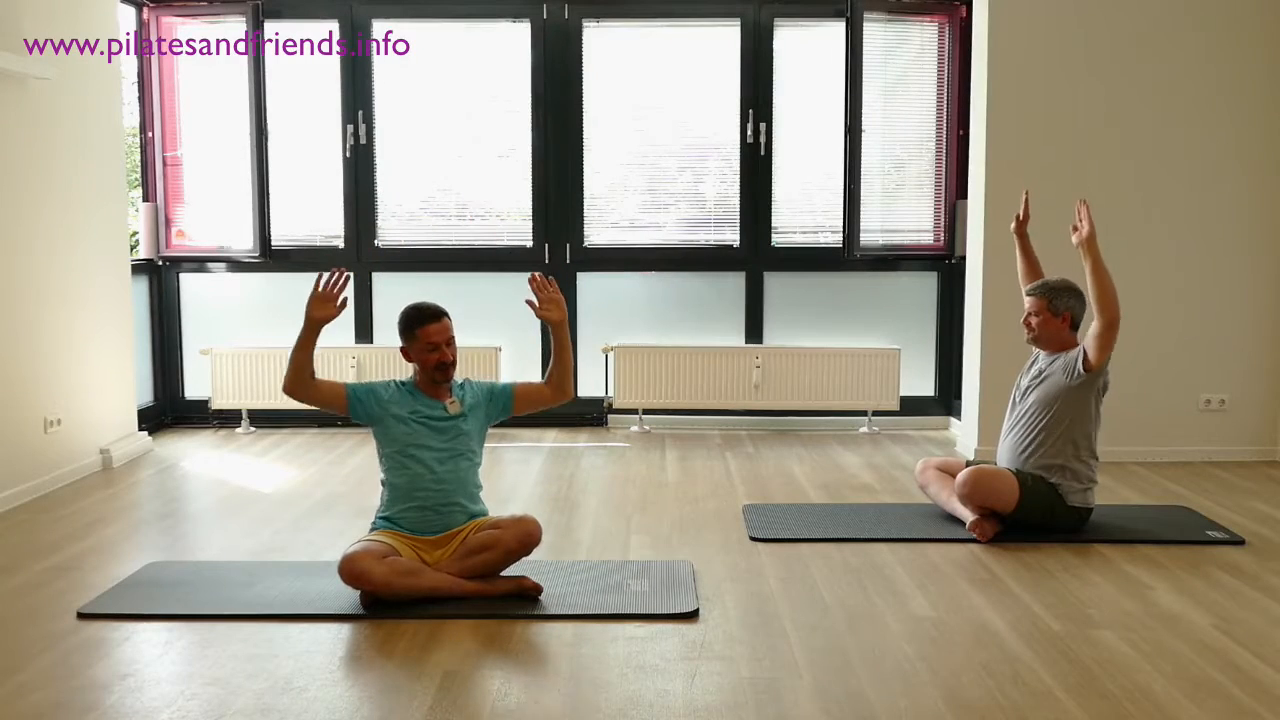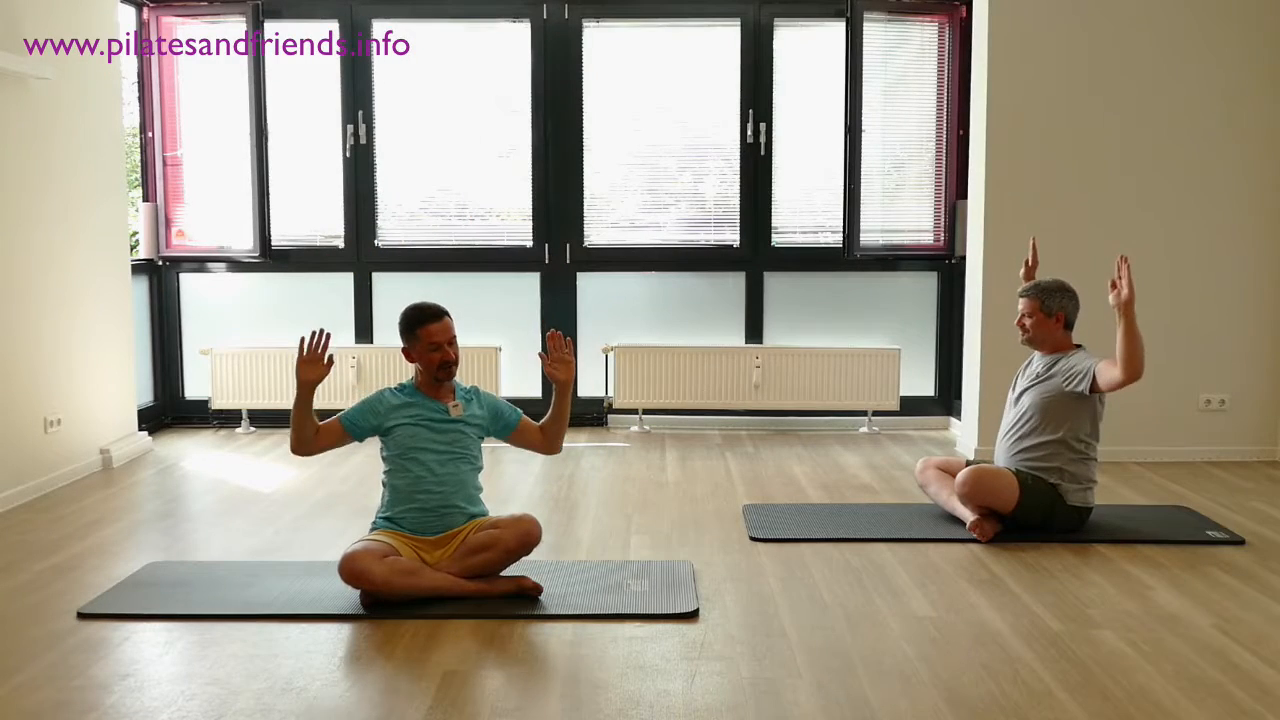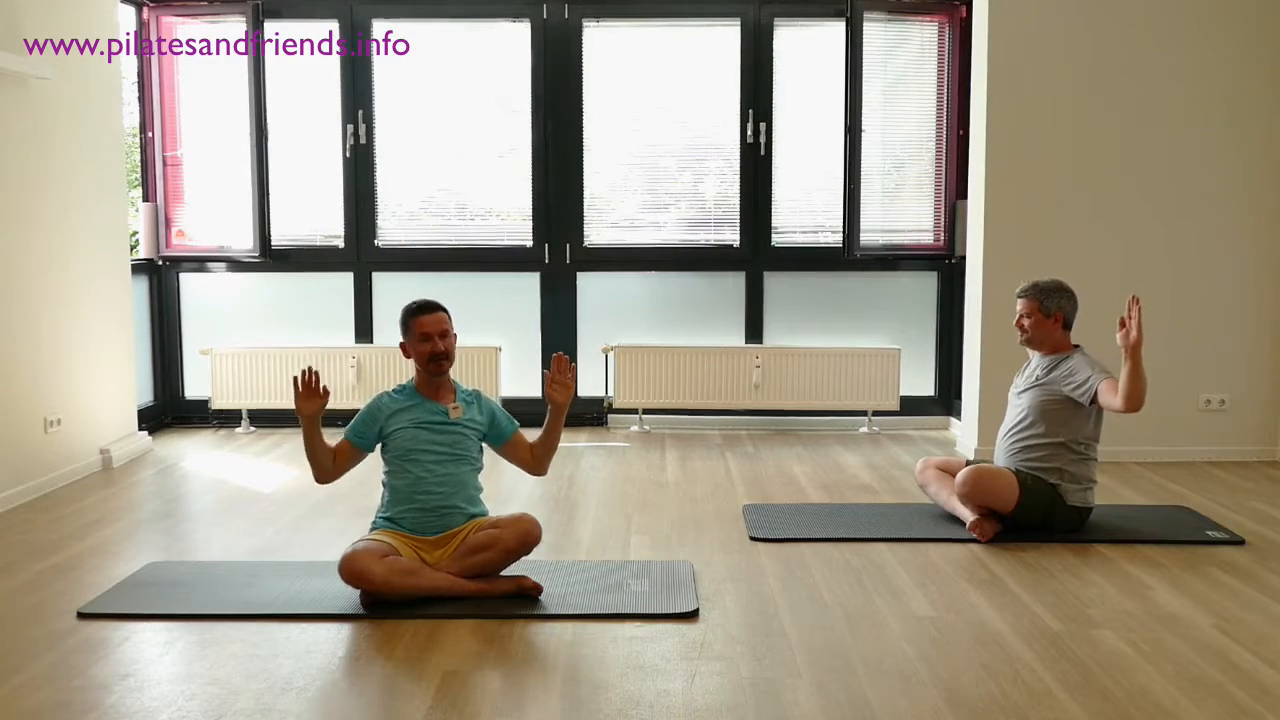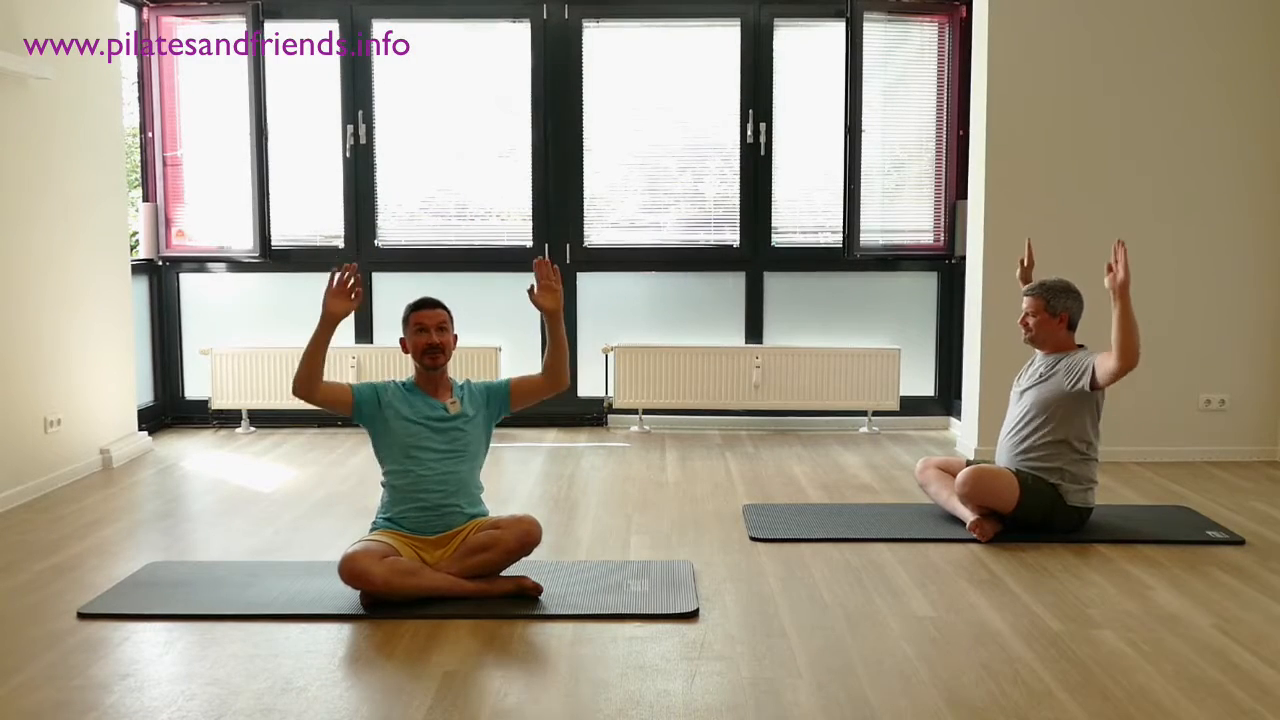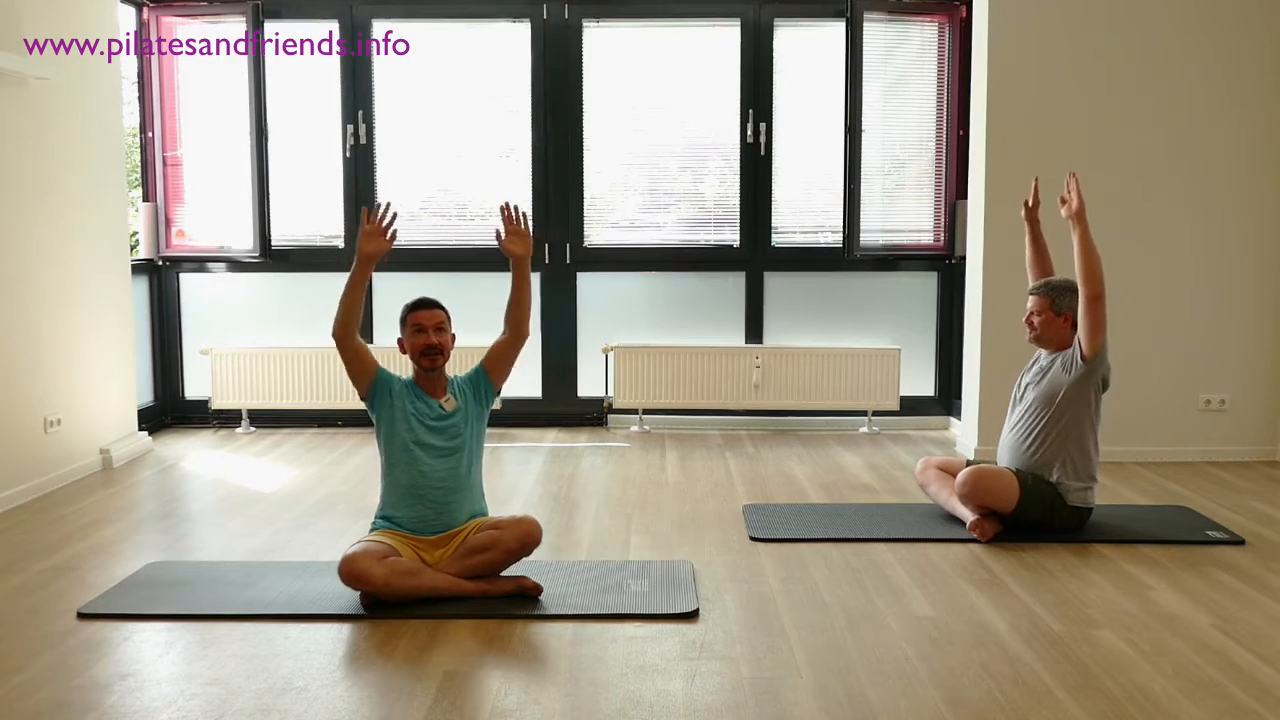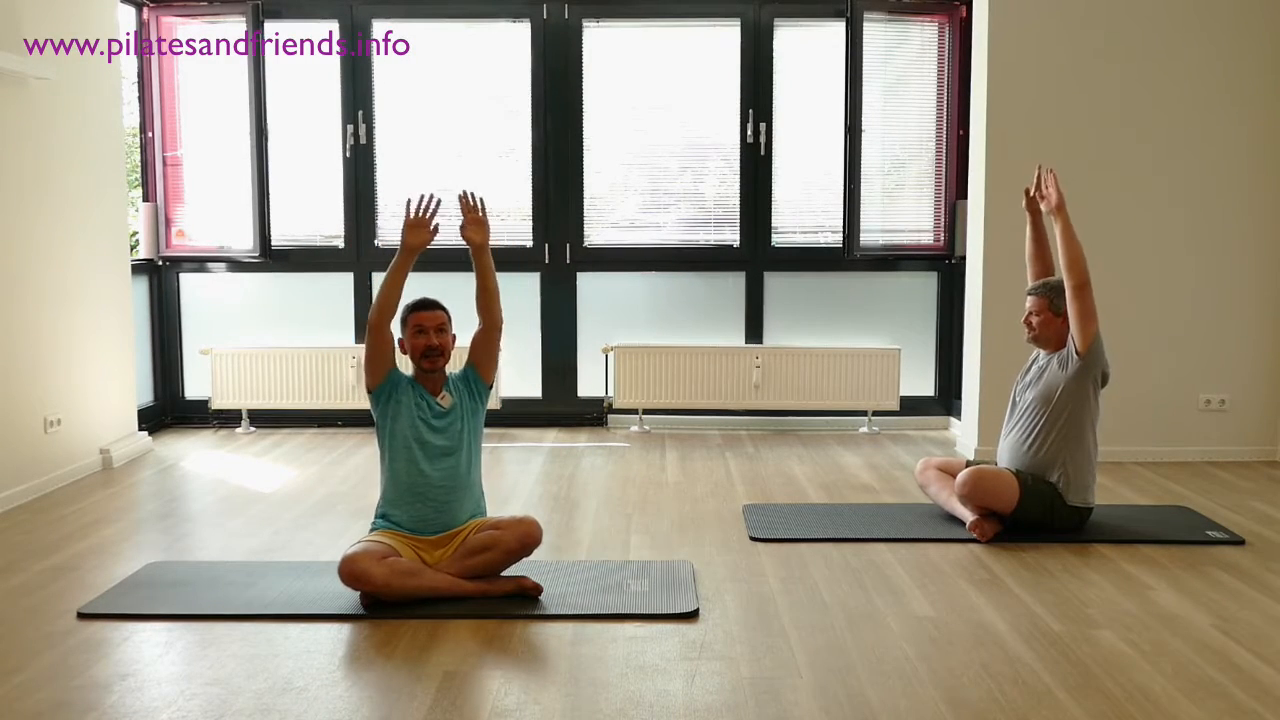
dt=0.5s
person 1, frame 1
left shoulder: (481, 396)
right shoulder: (383, 399)
left elbow: (559, 392)
right elbow: (298, 390)
left wrist: (558, 329)
right wrist: (312, 327)
left hip: (466, 534)
right hip: (398, 538)
left knee: (526, 531)
right knee: (354, 568)
left ankle: (402, 583)
right ankle: (493, 586)
person 1, frame 2
left shoulder: (482, 403)
right shoulder: (385, 405)
left elbow: (549, 443)
right elbow: (304, 445)
left wrist: (562, 387)
right wrist: (306, 388)
left hip: (467, 533)
right hip: (399, 537)
left knee: (526, 529)
right knee: (355, 566)
left ankle: (401, 583)
right ankle: (492, 586)
person 1, frame 3
left shoulder: (480, 406)
right shoulder: (384, 407)
left elbow: (536, 464)
right elbow: (325, 473)
left wrist: (557, 411)
right wrist: (311, 422)
left hip: (466, 534)
right hip: (399, 538)
left knee: (527, 528)
right knee: (355, 566)
left ankle: (402, 582)
right ankle: (493, 585)
person 1, frame 4
left shoulder: (482, 397)
right shoulder: (383, 399)
left elbow: (555, 382)
right elbow: (306, 390)
left wrist: (552, 316)
right wrist: (329, 322)
left hip: (468, 533)
right hip: (399, 537)
left knee: (527, 531)
right knee: (355, 567)
left ankle: (404, 581)
right ankle: (490, 586)
person 1, frame 5
left shoulder: (475, 392)
right shoulder: (388, 396)
left elbow: (516, 332)
right elbow: (344, 335)
left wrist: (521, 262)
right wrist: (365, 261)
left hip: (467, 534)
right hip: (398, 537)
left knee: (527, 531)
right knee: (354, 567)
left ankle: (403, 582)
right ankle: (495, 586)
person 1, frame 6
left shoulder: (470, 390)
right shoulder: (391, 392)
left elbow: (492, 323)
right elbow: (377, 323)
left wrist: (480, 249)
right wrist: (408, 251)
left hip: (467, 533)
right hip: (398, 536)
left knee: (527, 531)
right knee: (355, 567)
left ankle: (405, 581)
right ankle: (492, 586)
person 2, frame 1
left shoulder: (1081, 364)
right shoulder: (1044, 353)
left elbow: (1109, 321)
right elbow: (1036, 290)
left wrist: (1088, 250)
right wrist: (1021, 237)
left hip: (1059, 501)
right hip: (1015, 479)
left knee: (970, 482)
right knee: (928, 469)
left ankle: (990, 516)
right ankle: (980, 516)
person 2, frame 2
left shoulder: (1078, 367)
right shoulder: (1040, 355)
left elbow: (1128, 371)
right elbow: (1036, 324)
left wrist: (1124, 310)
right wrist: (1029, 281)
left hip: (1058, 500)
right hip: (1015, 479)
left knee: (970, 481)
right knee: (927, 468)
left ankle: (991, 515)
right ankle: (976, 515)
person 2, frame 3
left shoulder: (1079, 370)
right shoulder: (1040, 358)
left elbow: (1128, 402)
left wrist: (1131, 350)
left hip: (1059, 499)
right hip: (1014, 477)
left knee: (970, 481)
right knee: (927, 467)
left ankle: (987, 518)
right ankle: (976, 517)
person 2, frame 4
left shoulder: (1079, 366)
right shoulder: (1043, 356)
left elbow: (1123, 362)
right elbow: (1036, 323)
left wrist: (1119, 296)
right wrist: (1026, 281)
left hip: (1058, 500)
right hip: (1015, 479)
left knee: (971, 482)
right knee: (927, 468)
left ankle: (988, 516)
right ankle: (977, 516)
person 2, frame 5
left shoulder: (1083, 364)
right shoulder: (1045, 352)
left elbow: (1092, 296)
right elbow: (1042, 283)
left wrist: (1077, 222)
right wrist: (1031, 224)
left hip: (1059, 501)
right hip: (1017, 480)
left knee: (971, 482)
right knee: (927, 468)
left ankle: (987, 515)
right ankle: (981, 516)
person 2, frame 6
left shoulder: (1081, 360)
right shoulder: (1044, 351)
left elbow: (1077, 286)
right elbow: (1041, 280)
left wrist: (1059, 215)
right wrist: (1033, 216)
left hip: (1059, 501)
right hip: (1017, 479)
left knee: (970, 482)
right knee: (927, 468)
left ankle: (992, 514)
right ankle: (981, 516)
